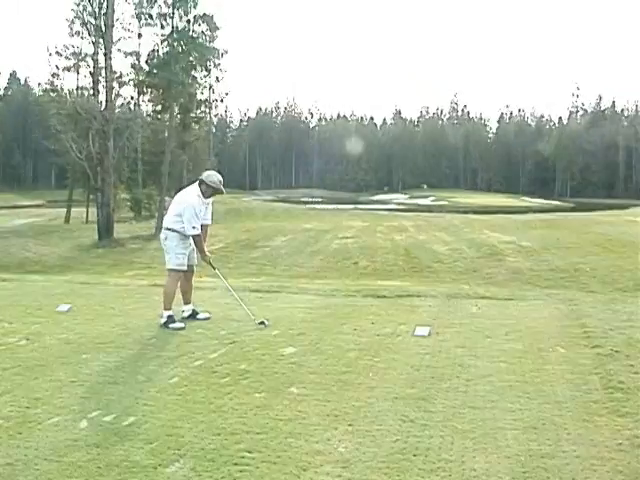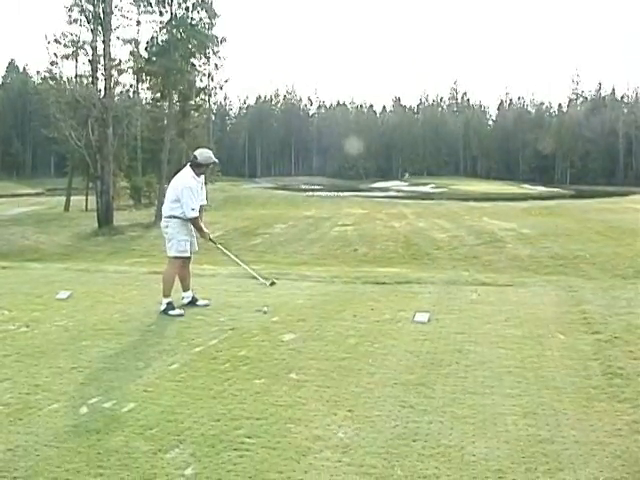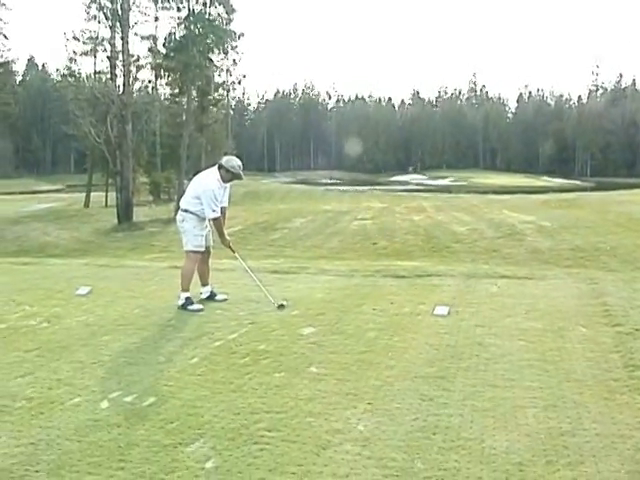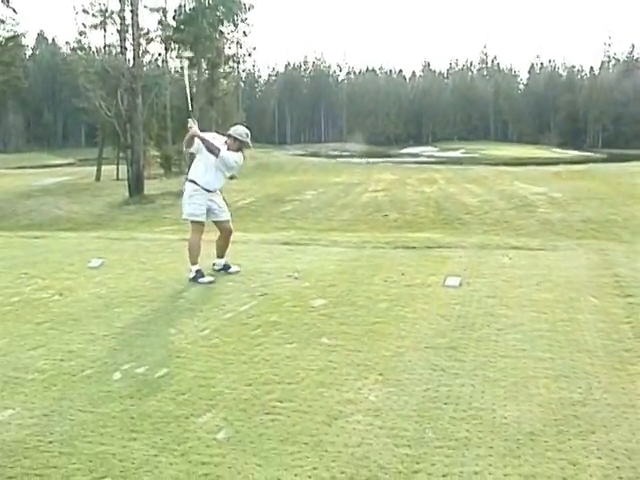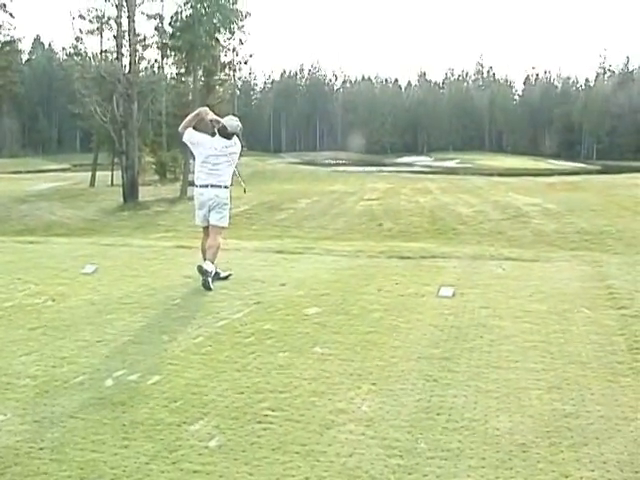
dt=1s
person 1, frame 1
left shoulder: (205, 196)
right shoulder: (191, 200)
left elbow: (205, 223)
right elbow: (194, 231)
left wrist: (204, 246)
right wrist: (203, 253)
left hip: (186, 236)
right hip: (174, 236)
left knee: (188, 272)
right knee: (175, 275)
left ankle: (188, 310)
right ankle: (167, 316)
person 1, frame 2
left shoulder: (198, 176)
right shoulder: (187, 182)
left elbow: (200, 203)
right elbow: (192, 213)
left wrist: (201, 225)
right wrist: (202, 231)
left hip: (185, 222)
right hip: (175, 223)
left knee: (186, 260)
right knee: (175, 262)
left ankle: (188, 297)
right ankle: (166, 303)
person 1, frame 3
left shoulder: (223, 179)
right shoulder: (210, 184)
left elbow: (223, 207)
right elbow: (215, 215)
left wrist: (223, 231)
right wrist: (223, 237)
left hip: (201, 218)
right hip: (190, 218)
left knee: (205, 254)
right knee: (193, 257)
left ankle: (206, 292)
right ankle: (184, 298)
person 1, frame 4
left shoulder: (237, 158)
right shoulder: (212, 138)
left elbow: (216, 152)
right elbow: (187, 146)
left wrist: (199, 135)
right wrist: (192, 133)
left hip: (213, 194)
right hip: (195, 190)
left knee: (227, 229)
right knee: (197, 230)
left ankle: (220, 262)
right ankle: (194, 271)
person 1, frame 5
left shoulder: (204, 142)
right shoulder: (235, 145)
left elbow: (182, 129)
right elbow: (229, 131)
left wrist: (199, 113)
right wrist: (215, 118)
left hip: (201, 191)
right hip: (221, 193)
left knee: (206, 233)
right knee: (215, 234)
left ankle: (211, 270)
right ankle: (208, 267)
